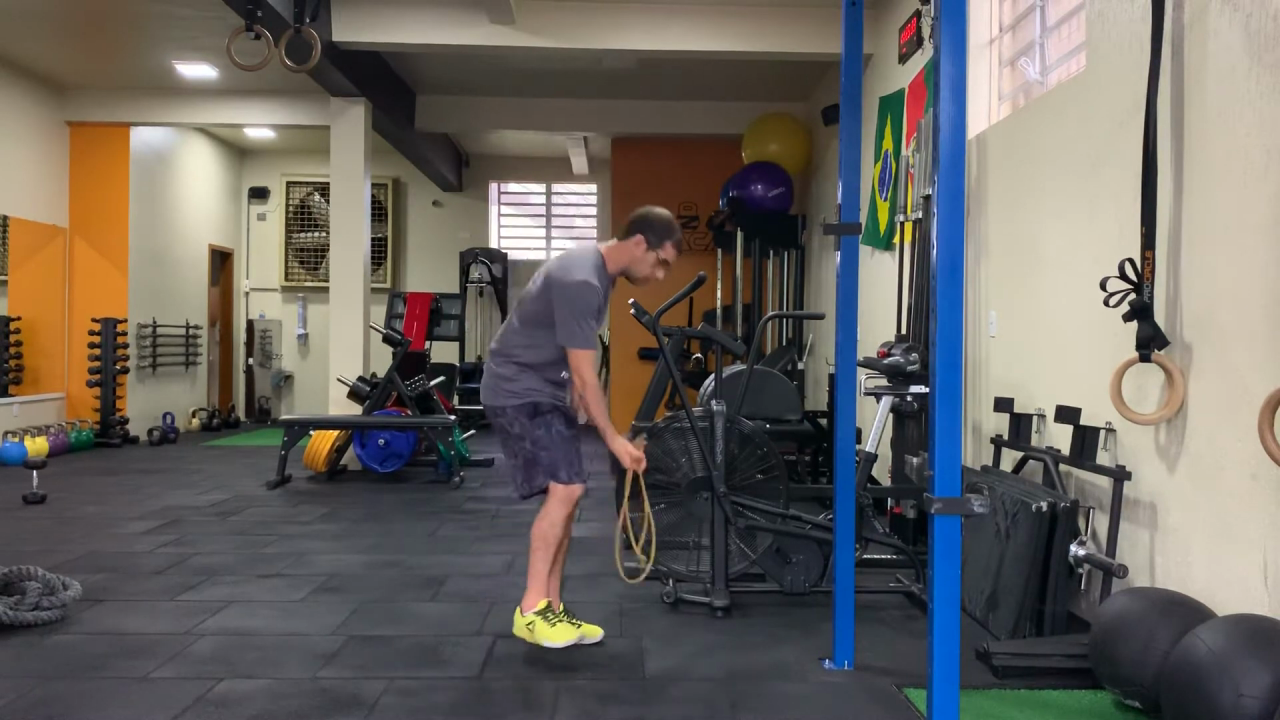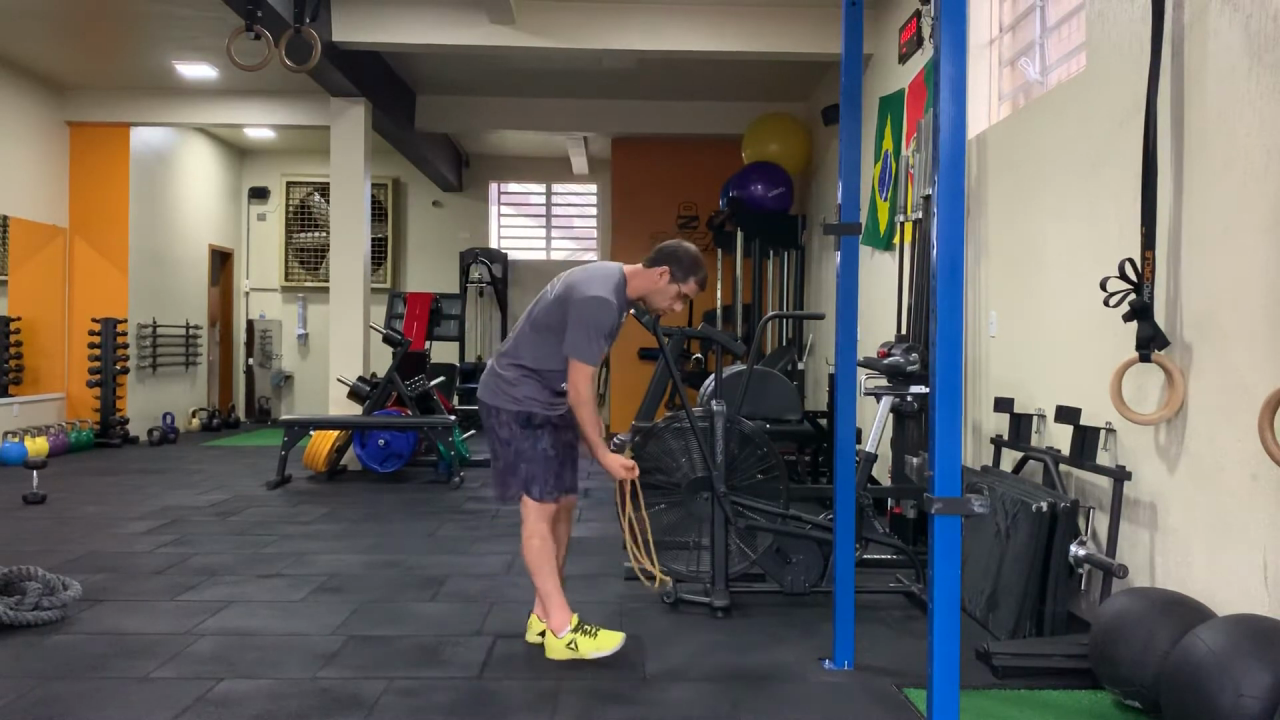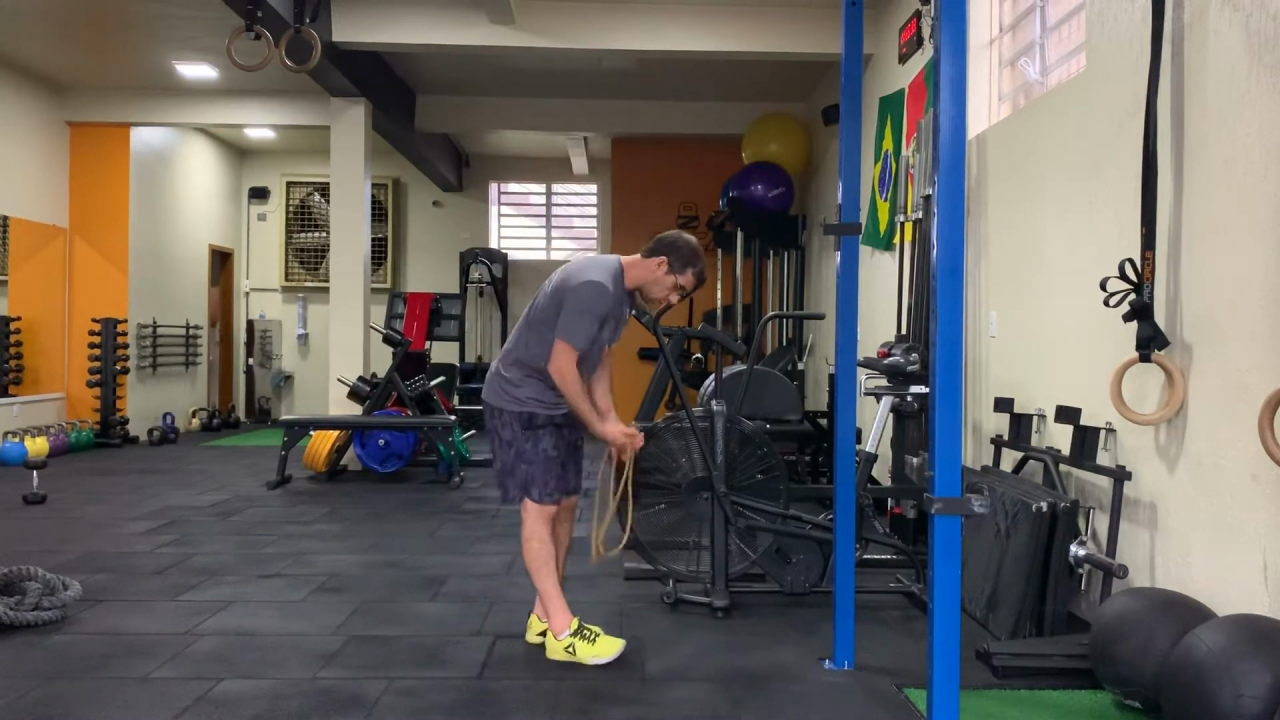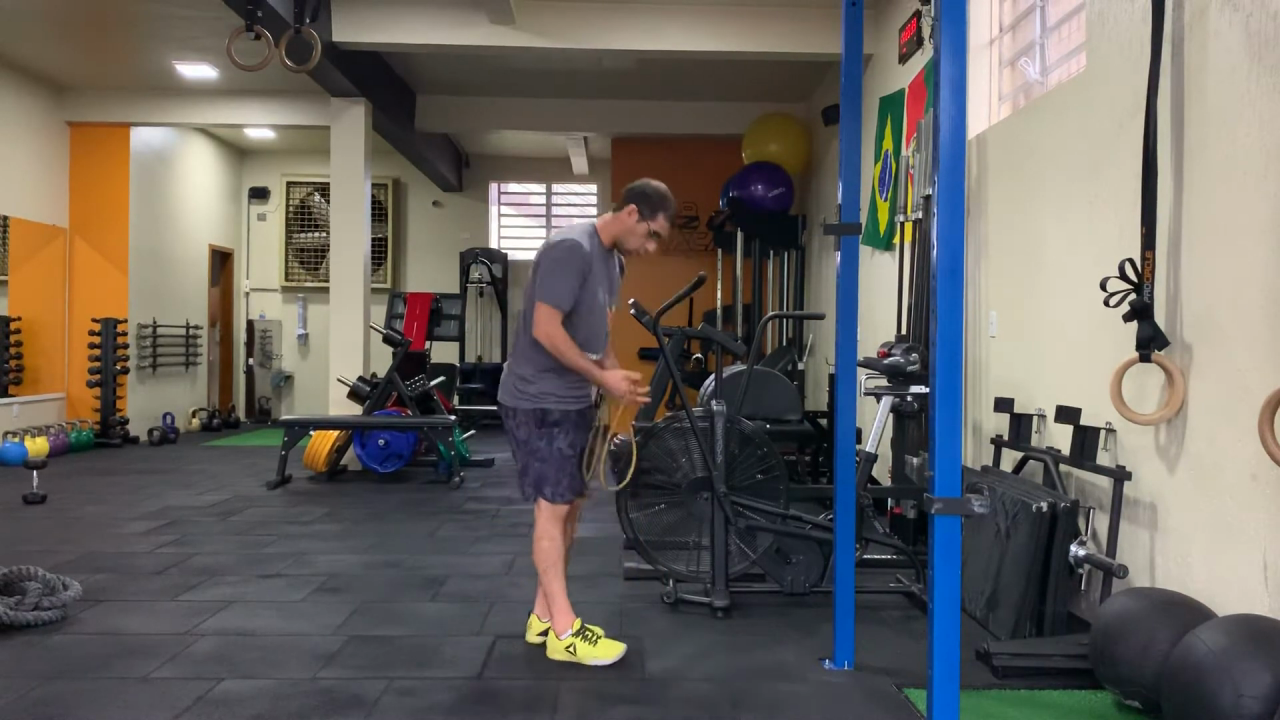
dt=0.3s
person 1, frame 1
left shoulder: (600, 271)
right shoulder: (580, 281)
right elbow: (584, 372)
left wrist: (576, 398)
right wrist: (613, 440)
left hip: (545, 390)
right hip: (517, 392)
left knee: (564, 495)
right knee: (565, 490)
left ankle: (551, 607)
right ankle: (532, 609)
person 1, frame 2
left shoulder: (618, 289)
right shoulder: (598, 298)
right elbow: (579, 384)
left wrist: (591, 419)
right wrist: (602, 454)
left hip: (549, 400)
right hip: (516, 398)
left knee: (562, 504)
right knee: (539, 507)
left ankle: (544, 615)
right ankle: (561, 629)
person 1, frame 3
left shoulder: (622, 291)
right shoulder: (594, 286)
right elbow: (561, 366)
left wrist: (611, 419)
right wrist: (599, 428)
left hip: (555, 402)
right hip: (521, 401)
left knee: (564, 505)
right knee: (540, 509)
left ankle: (544, 616)
right ankle: (561, 631)
person 1, frame 4
left shoulder: (612, 260)
right shoulder: (570, 248)
right elbow: (546, 329)
left wrist: (617, 372)
right wrist: (601, 378)
left hip: (571, 401)
right hip: (539, 401)
left knee: (564, 506)
right knee: (553, 508)
left ankle: (544, 616)
right ankle: (564, 631)
